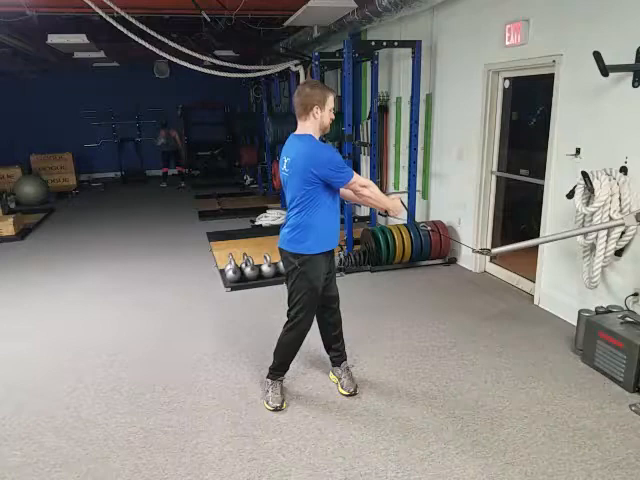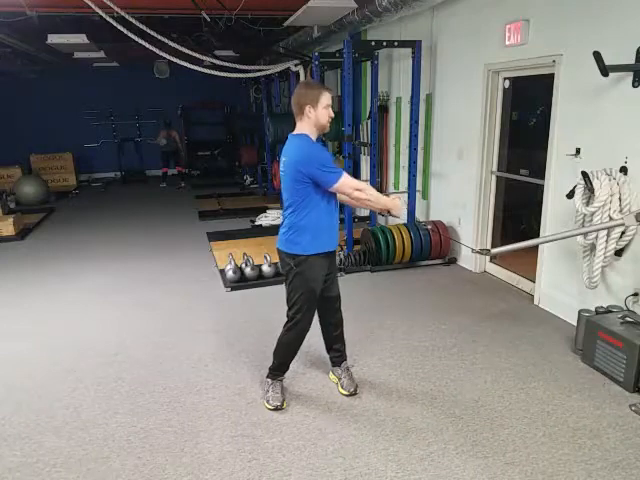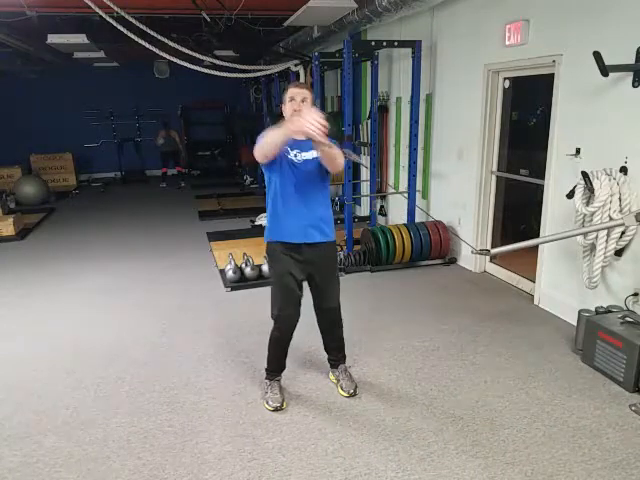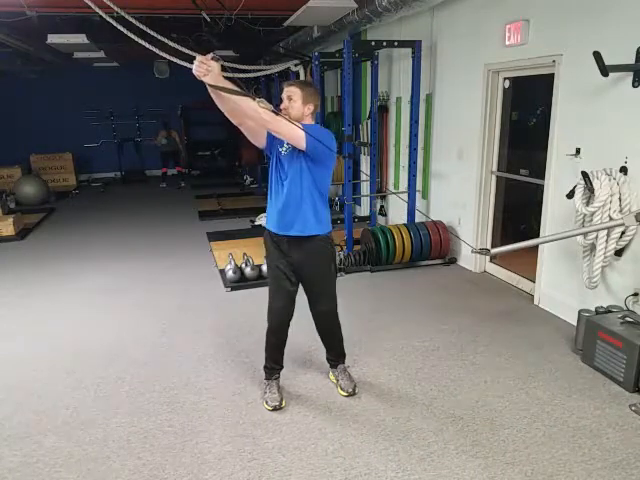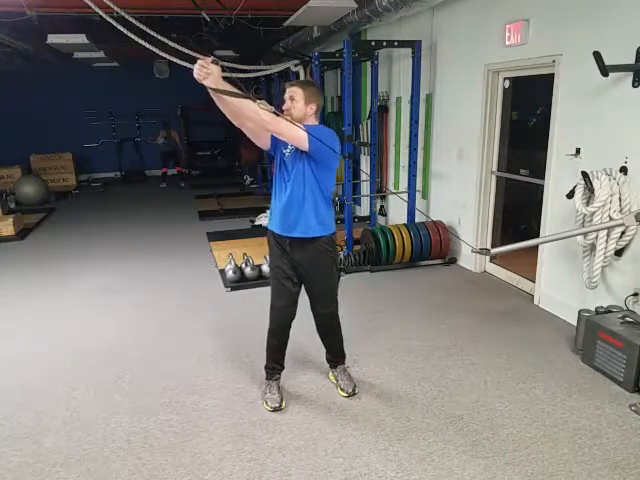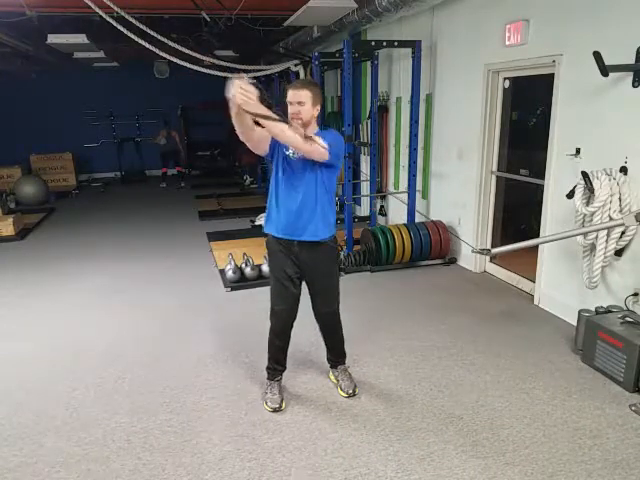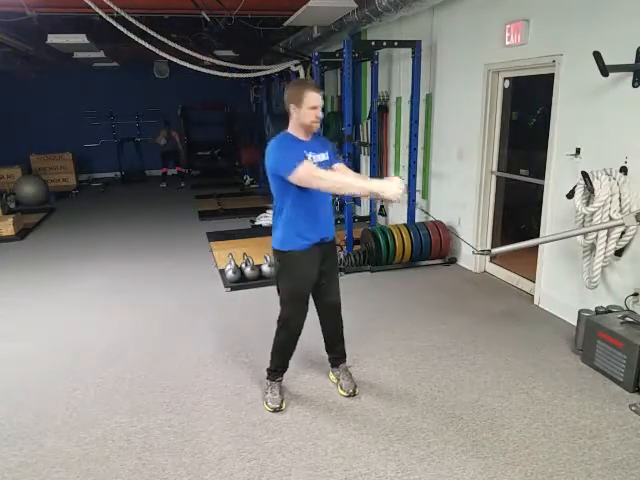
dt=0.5s
person 1, frame 1
left shoulder: (294, 146)
right shoulder: (318, 153)
left elbow: (338, 189)
right elbow: (361, 185)
left wrist: (377, 203)
right wrist: (389, 205)
left hip: (317, 248)
right hip: (305, 251)
left knee: (329, 307)
right knee: (300, 318)
left ankle: (339, 364)
right ankle: (274, 378)
person 1, frame 2
left shoulder: (303, 147)
right shoulder: (308, 152)
left elbow: (339, 191)
right elbow: (351, 190)
left wrist: (380, 202)
right wrist: (389, 204)
left hip: (322, 247)
right hip: (302, 252)
left knee: (331, 308)
right knee: (299, 319)
left ankle: (339, 365)
right ankle: (274, 378)
person 1, frame 3
left shoulder: (322, 145)
right shoulder: (272, 144)
left elbow: (334, 164)
right elbow: (264, 149)
left wrist: (321, 143)
right wrist: (292, 127)
left hip: (322, 243)
right hip: (283, 245)
left knee: (330, 310)
right knee: (285, 317)
left ankle: (338, 366)
right ankle: (272, 378)
person 1, frame 4
left shoulder: (322, 139)
right shoulder: (276, 140)
left elbow: (268, 120)
right elbow: (241, 118)
left wrist: (221, 81)
right wrist: (211, 83)
left hip: (314, 241)
right hip: (278, 240)
left knee: (325, 310)
right knee: (278, 314)
left ankle: (338, 365)
right ankle: (271, 377)
person 1, frame 5
left shoulder: (325, 139)
right shoulder: (282, 141)
left elbow: (269, 122)
right elbow: (245, 121)
left wrist: (220, 84)
right wrist: (212, 86)
left hip: (317, 242)
right hip: (281, 240)
left knee: (326, 310)
right knee: (280, 313)
left ankle: (337, 365)
right ankle: (272, 377)
person 1, frame 6
left shoulder: (332, 141)
right shoulder: (274, 141)
left elbow: (306, 149)
right elbow: (249, 136)
left wrist: (258, 110)
right wrist: (238, 104)
left hip: (321, 243)
right hip: (281, 243)
left knee: (328, 311)
right knee: (282, 315)
left ankle: (339, 366)
right ankle: (274, 378)
person 1, frame 7
left shoulder: (323, 145)
right shoulder: (279, 148)
left elbow: (345, 177)
right elbow: (320, 180)
left wrist: (379, 187)
right wrist: (377, 185)
left hip: (325, 243)
right hip: (294, 249)
left knee: (331, 310)
right knee: (292, 317)
left ankle: (338, 366)
right ankle: (274, 378)
